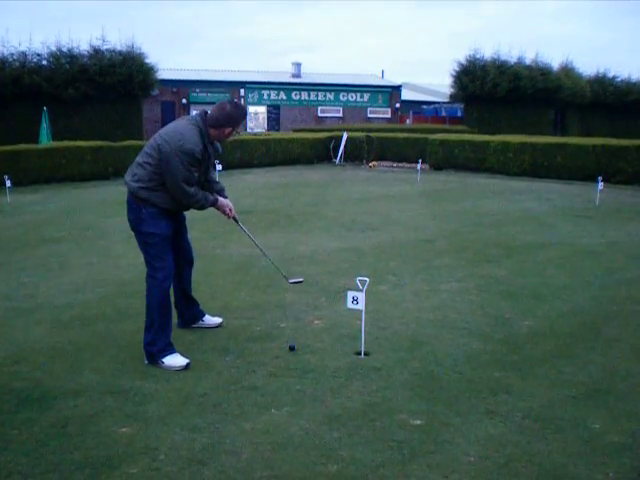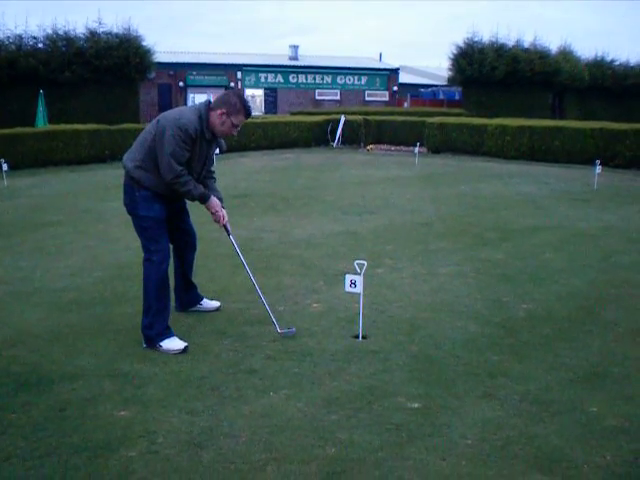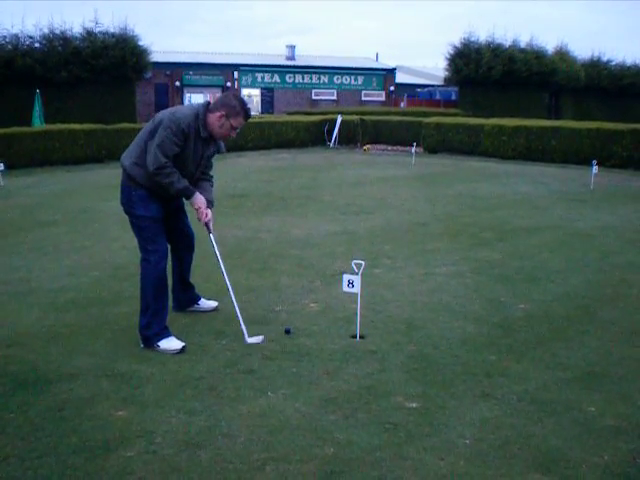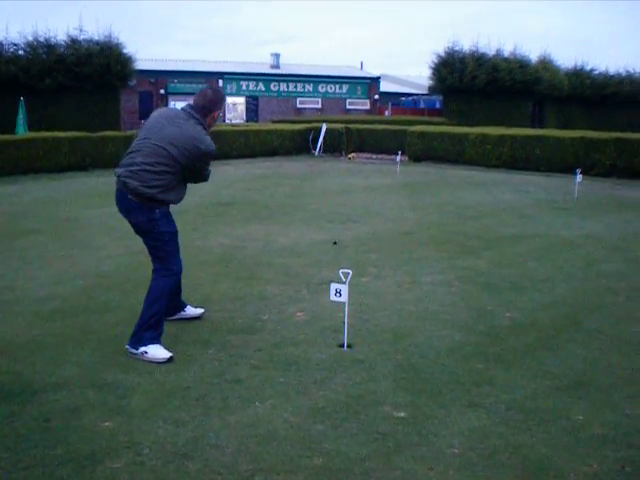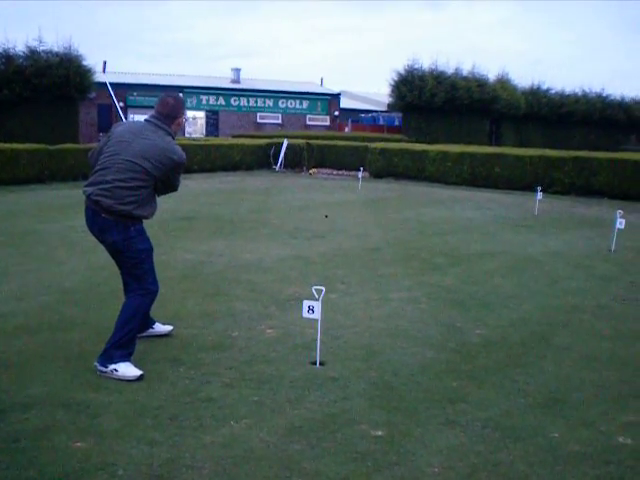
dt=1s
person 1, frame 1
left shoulder: (202, 132)
right shoulder: (185, 143)
left elbow: (205, 173)
right elbow: (185, 191)
left wrist: (222, 195)
right wrist: (214, 202)
left hip: (168, 204)
right hip: (147, 206)
left knee: (184, 259)
right knee: (162, 272)
left ankle: (189, 314)
right ankle: (157, 350)
person 1, frame 2
left shoulder: (210, 132)
right shoulder: (182, 123)
left elbow: (205, 173)
right elbow: (173, 173)
left wrist: (217, 203)
right wrist: (205, 198)
left hip: (169, 191)
right hip: (144, 191)
left knee: (186, 242)
right knee: (158, 256)
left ankle: (187, 298)
right ankle: (155, 333)
person 1, frame 3
left shoulder: (210, 136)
right shoulder: (178, 120)
left elbow: (203, 175)
right elbow: (158, 166)
left wrist: (206, 203)
right wrist: (191, 195)
left hip: (167, 192)
right hip: (140, 191)
left knee: (184, 242)
right knee: (155, 256)
left ankle: (185, 299)
right ankle: (153, 333)
person 1, frame 4
left shoulder: (163, 113)
right shoulder: (202, 144)
left elbow: (142, 145)
right elbow: (199, 176)
left hip: (126, 192)
right hip: (148, 204)
left knee: (169, 251)
right knee: (169, 267)
left ankle: (173, 306)
right ankle: (142, 341)
person 1, frame 5
left shoulder: (123, 127)
right shoulder: (174, 154)
left elbow: (93, 159)
right elbow: (166, 188)
left hip: (94, 210)
right hip: (121, 222)
left knee: (135, 271)
right knee: (145, 287)
left ankle: (142, 324)
right ankle: (112, 359)
